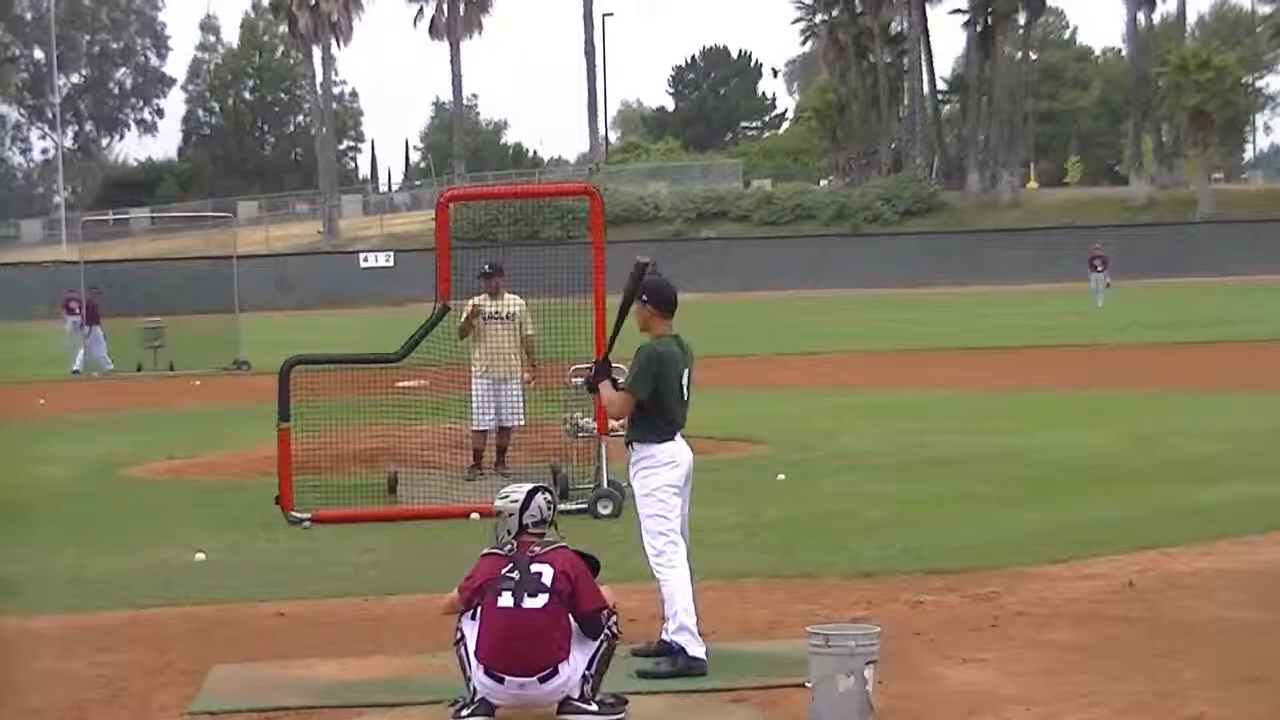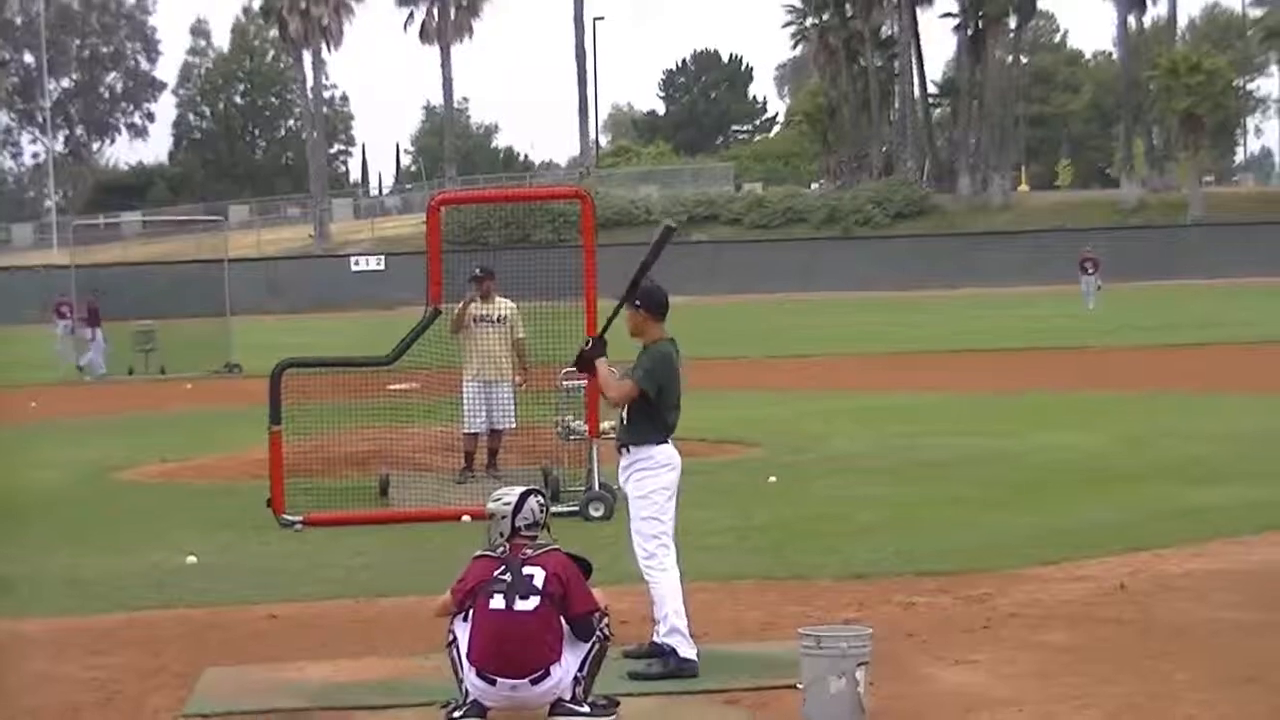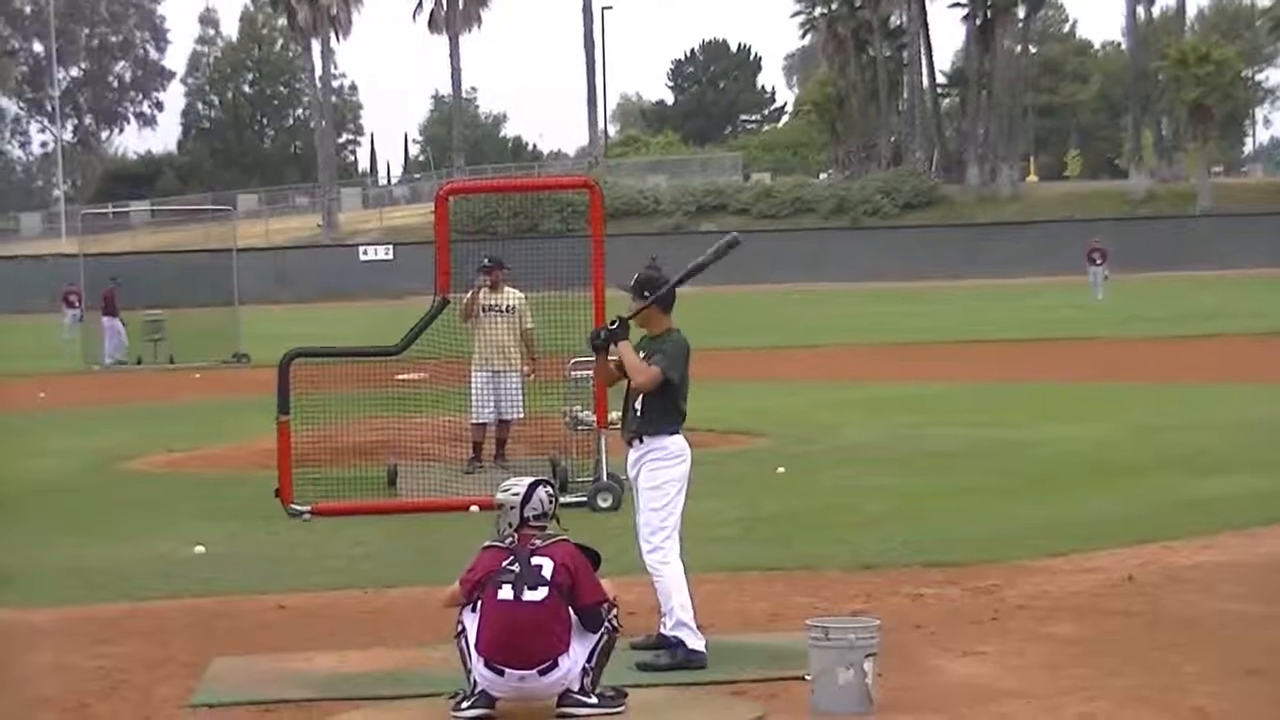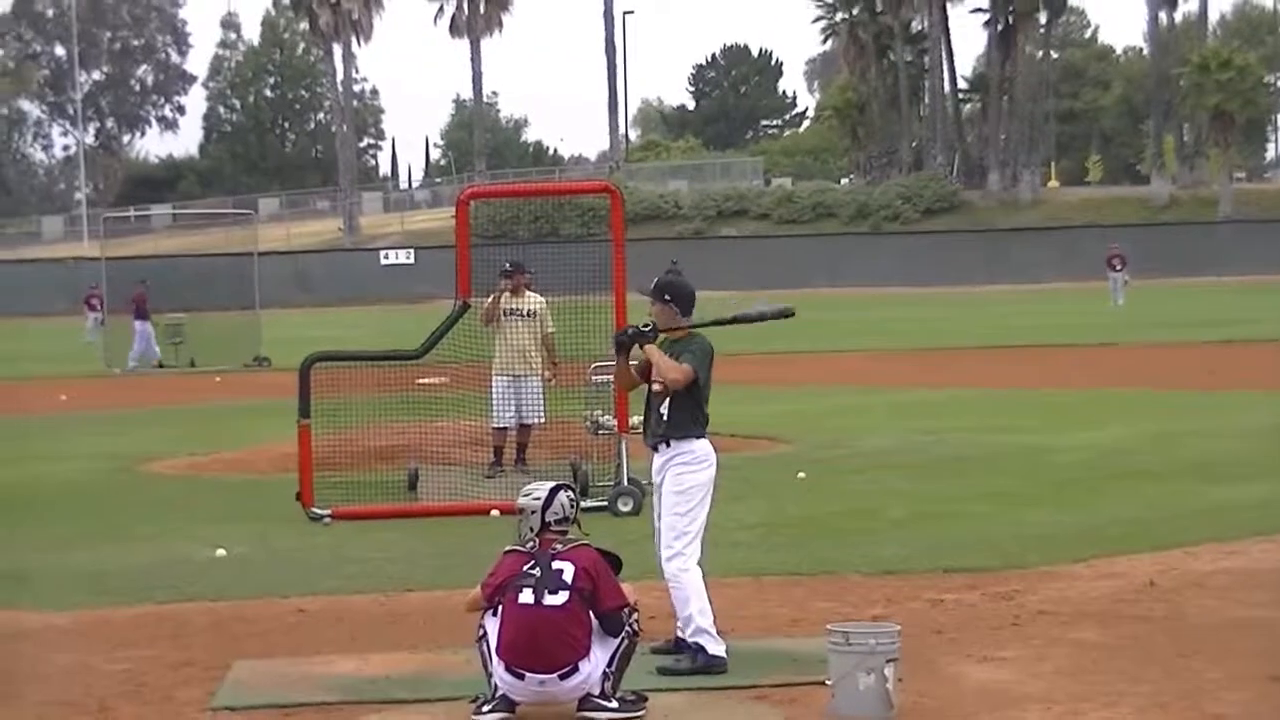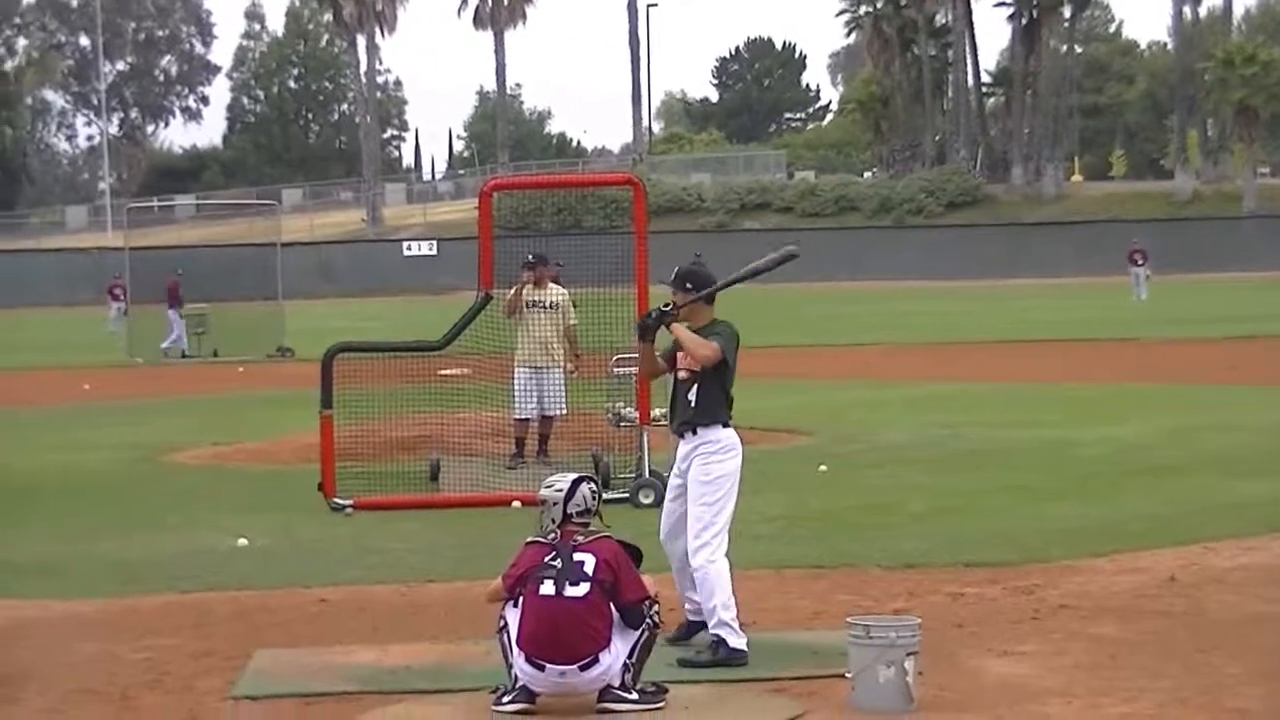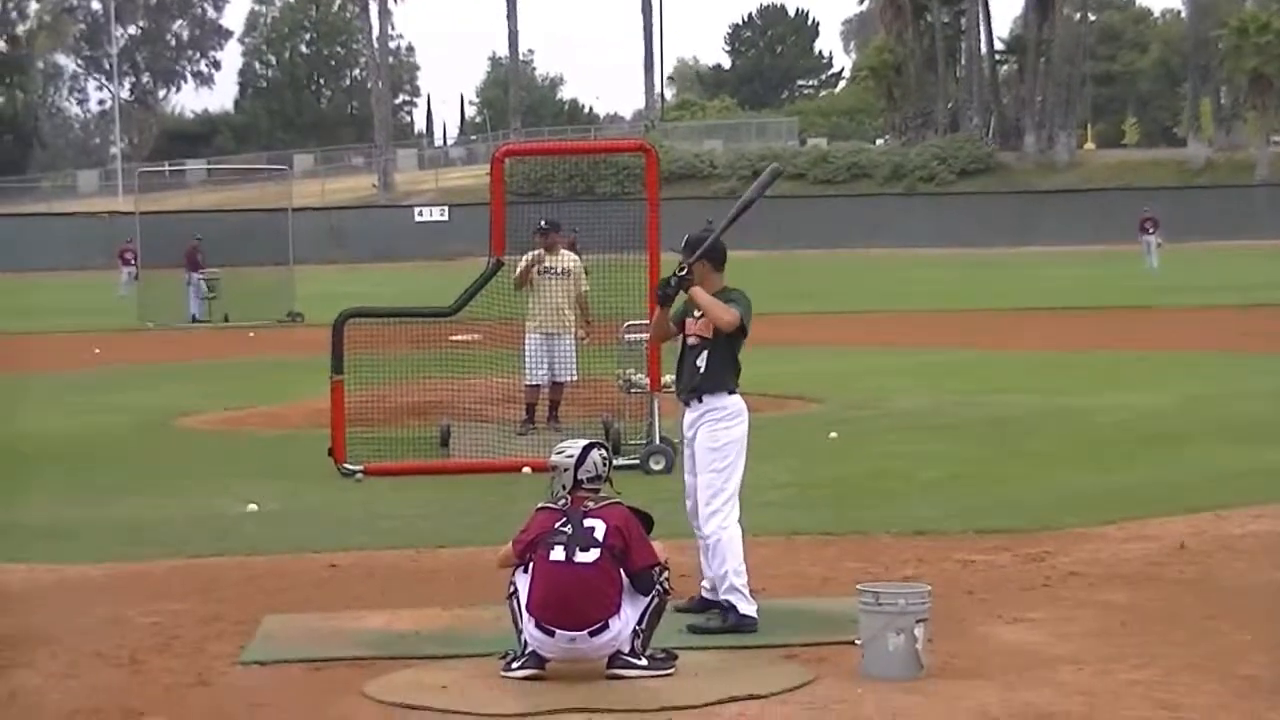
dt=0.2s
person 1, frame 1
left shoulder: (651, 352)
right shoulder: (680, 348)
left elbow: (619, 409)
left wrist: (603, 380)
right wrist: (611, 382)
left hip: (655, 460)
right hip: (674, 451)
left knee: (665, 555)
right knee: (673, 551)
left ankle: (689, 651)
right ankle: (676, 635)
person 1, frame 2
left shoulder: (657, 354)
right shoulder: (660, 350)
left elbow: (617, 395)
right elbow: (626, 392)
left wrist: (600, 359)
right wrist: (595, 366)
left hip: (648, 461)
right hip: (653, 457)
left knee: (655, 557)
right knee: (660, 553)
left ankle: (680, 651)
right ankle: (667, 637)
person 1, frame 3
left shoulder: (674, 344)
right shoulder: (647, 342)
left elbow: (643, 380)
right elbow: (608, 379)
left wrist: (621, 341)
right wrist: (602, 350)
left hip: (661, 453)
right hip: (646, 452)
left knee: (659, 549)
right knee: (661, 546)
left ankle: (688, 644)
right ankle: (673, 629)
person 1, frame 4
left shoulder: (698, 346)
right shoulder: (665, 346)
left elbow: (676, 378)
right elbow: (626, 384)
left wrist: (648, 344)
right wrist: (623, 352)
left hip: (688, 458)
right hip: (666, 456)
left knee: (677, 556)
right knee: (675, 552)
left ankle: (709, 649)
right ankle: (690, 633)
person 1, frame 5
left shoulder: (723, 332)
right shoulder: (686, 336)
left elbow: (705, 356)
right elbow: (649, 372)
left wrist: (673, 324)
right wrist: (646, 338)
left hip: (713, 446)
right hip: (689, 446)
left knee: (705, 546)
right knee: (673, 535)
left ankle: (730, 641)
right ankle: (698, 611)
person 1, frame 6
left shoulder: (735, 299)
right shoulder: (694, 304)
left elbow: (728, 321)
right elbow: (658, 335)
left wrist: (690, 288)
right wrist: (663, 303)
left hip: (720, 413)
right hip: (695, 412)
left knee: (718, 513)
right knee: (699, 509)
left ankle: (740, 608)
right ankle: (715, 590)
person 2, frame 1
left shoulder: (490, 562)
right shoulder: (566, 559)
left elbow: (448, 607)
right elbow: (596, 627)
right wrist: (604, 599)
left hip: (494, 688)
right hip: (551, 687)
left knee: (468, 616)
right knee: (606, 617)
right ankle: (579, 698)
person 2, frame 2
left shoulder: (482, 563)
right shoulder: (558, 562)
left elbow: (440, 609)
right elbow: (587, 629)
right wrist: (595, 602)
left hip: (486, 689)
right hip: (543, 689)
left knee: (459, 618)
right knee: (596, 620)
right ankle: (571, 700)
person 2, frame 3
left shoulder: (491, 554)
right shoulder: (566, 552)
left elbow: (449, 599)
right elbow: (596, 620)
right wrist: (605, 595)
left hip: (494, 680)
right hip: (552, 679)
left knee: (468, 608)
right knee: (606, 610)
left ankle: (479, 693)
right ankle: (579, 691)
person 2, frame 4
left shoulder: (512, 558)
right shoulder: (587, 557)
left elbow: (470, 604)
right elbow: (615, 624)
right wrist: (625, 598)
left hip: (514, 684)
right hip: (572, 685)
left knee: (490, 612)
right knee: (627, 614)
left ankle: (500, 698)
right ankle: (598, 695)
person 2, frame 5
left shoulder: (533, 550)
right shoulder: (609, 549)
left elbow: (491, 594)
right elbow: (637, 616)
right wrist: (645, 589)
left hip: (534, 674)
right hip: (593, 674)
left knee: (512, 604)
right knee: (648, 606)
left ankle: (520, 689)
right ankle: (619, 687)
person 2, frame 6
left shoulder: (543, 515)
right shoulder: (619, 515)
left elbow: (502, 560)
right elbow: (647, 584)
right wrist: (654, 556)
left hip: (544, 640)
right hip: (602, 640)
left knee: (521, 570)
right knee: (658, 572)
left ankle: (529, 655)
right ankle: (628, 653)
person 3, frame 1
left shoulder: (517, 303)
right shoulder: (474, 304)
left elbow: (527, 336)
right elbow: (461, 335)
left wrist: (531, 365)
right wrist: (470, 317)
left hip: (510, 372)
right hip: (482, 372)
left knee: (507, 420)
right knee: (480, 420)
left ankle: (501, 461)
right ankle: (477, 463)
person 3, frame 2
left shoulder: (509, 307)
right shoulder: (466, 306)
left elbow: (518, 340)
right elbow: (454, 330)
left wrist: (522, 368)
right wrist: (465, 306)
left hip: (501, 375)
right hip: (474, 375)
left knee: (498, 423)
right knee: (471, 423)
left ankle: (492, 464)
right ankle: (468, 466)
person 3, frame 3
left shoulder: (517, 297)
right shoulder: (475, 295)
left elbow: (526, 330)
right elbow: (464, 317)
left wrist: (531, 358)
right wrist: (477, 290)
left hip: (510, 365)
right hip: (482, 365)
left knee: (506, 413)
right knee: (479, 413)
left ankle: (500, 454)
right ankle: (476, 456)
person 3, frame 4
left shoulder: (538, 301)
right shoulder: (496, 299)
left elbow: (547, 334)
right elbow: (486, 320)
left wrist: (552, 363)
right wrist: (499, 294)
left hip: (531, 369)
right hip: (503, 369)
left knee: (527, 417)
right knee: (500, 418)
left ankle: (521, 458)
right ankle: (497, 461)
person 3, frame 5
left shoulder: (561, 294)
right shoulder: (519, 291)
left elbow: (569, 326)
right elbow: (508, 312)
left wrist: (574, 355)
right wrist: (521, 286)
left hip: (553, 361)
right hip: (525, 361)
left knee: (549, 409)
right knee: (522, 409)
left ankle: (542, 449)
right ankle: (518, 452)
person 3, frame 6
left shoulder: (573, 260)
right shoulder: (530, 259)
left elbow: (581, 293)
right elbow: (518, 285)
left wrist: (585, 321)
right wrist: (530, 266)
left hip: (564, 327)
right hip: (537, 327)
left knee: (560, 375)
right knee: (533, 375)
left ankle: (553, 415)
right ankle: (529, 418)
